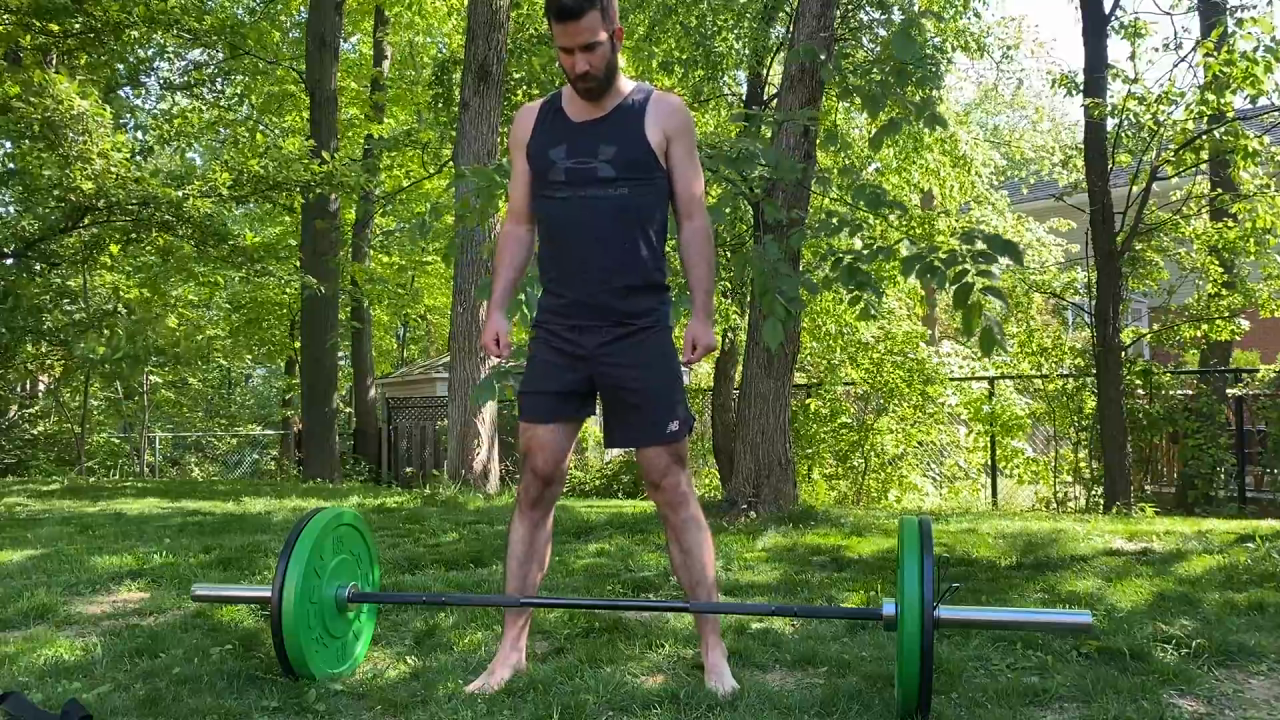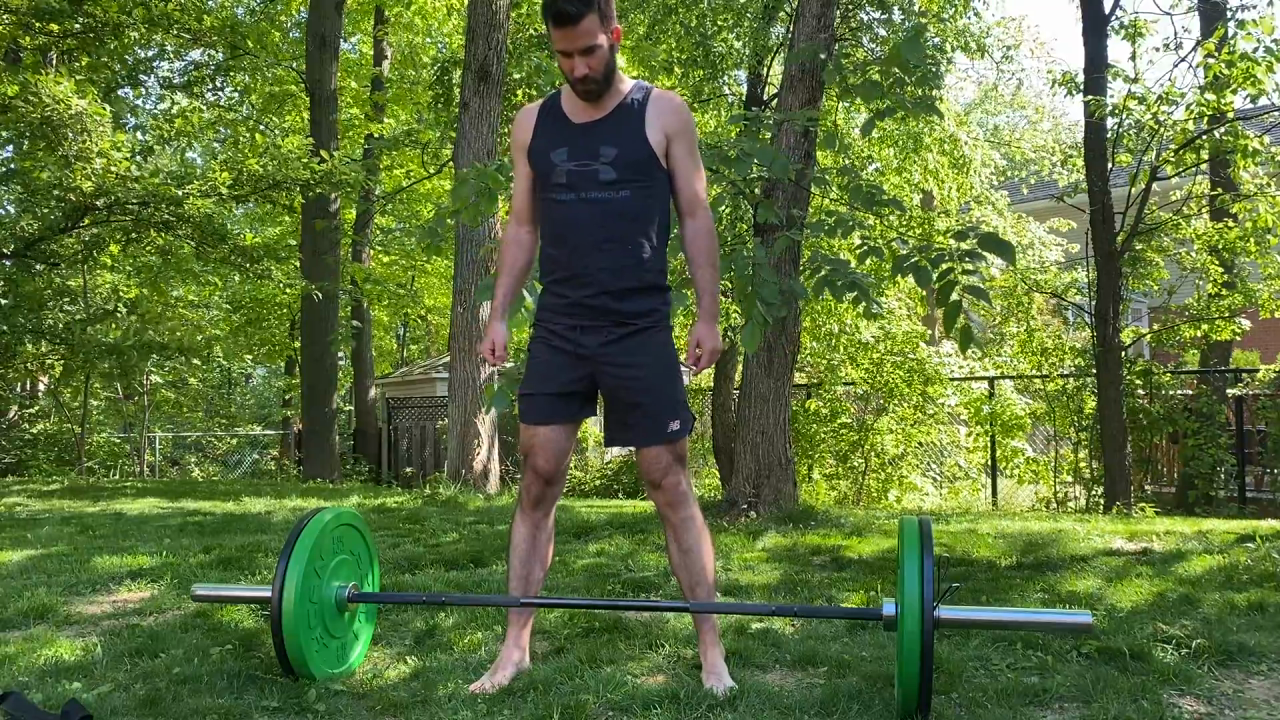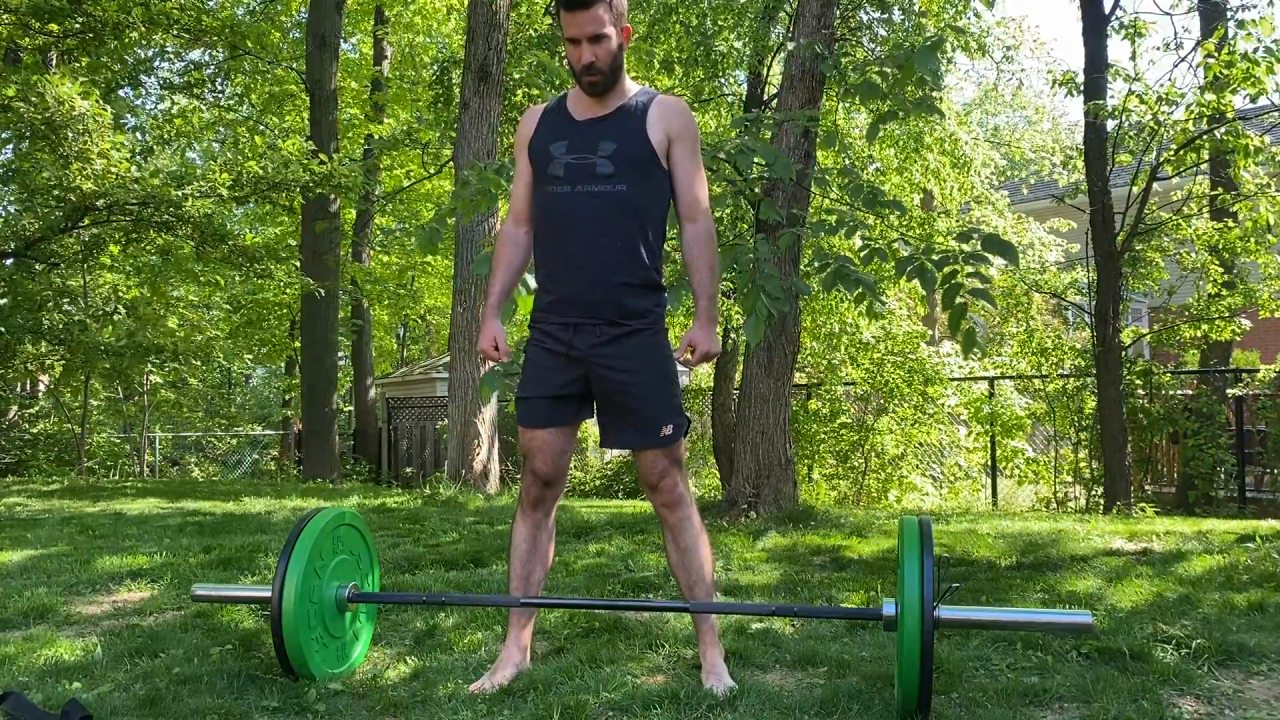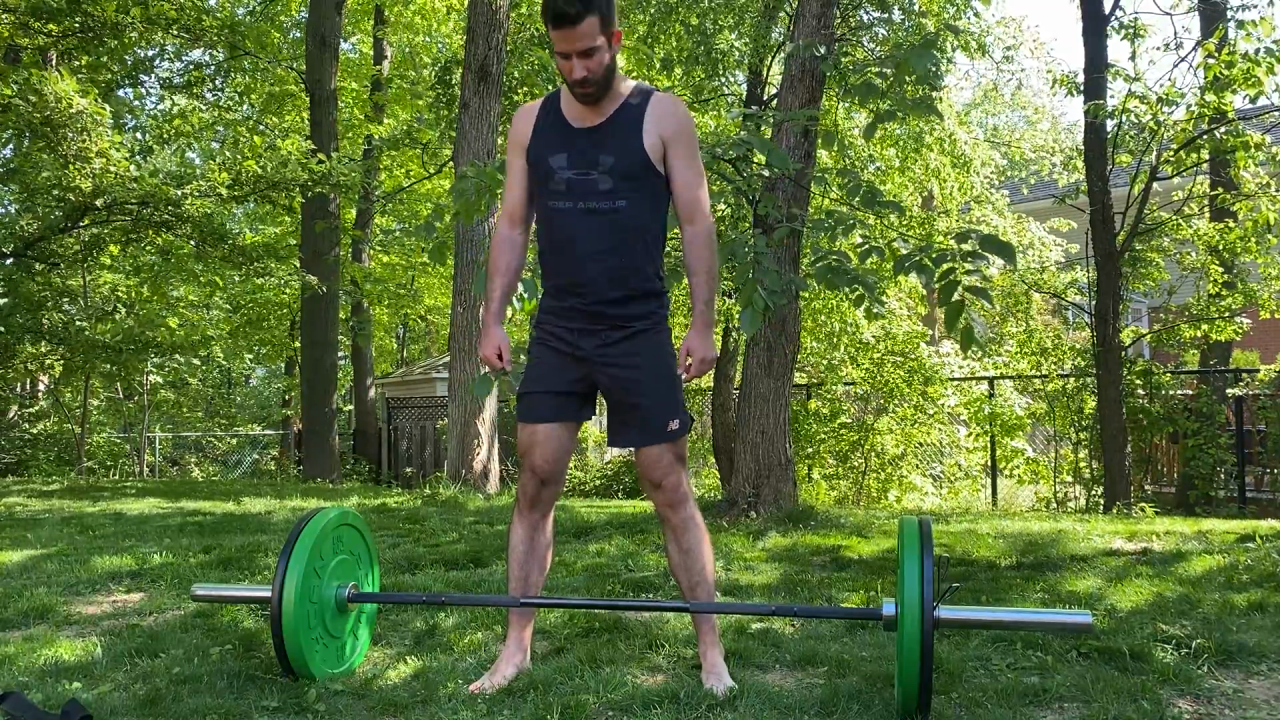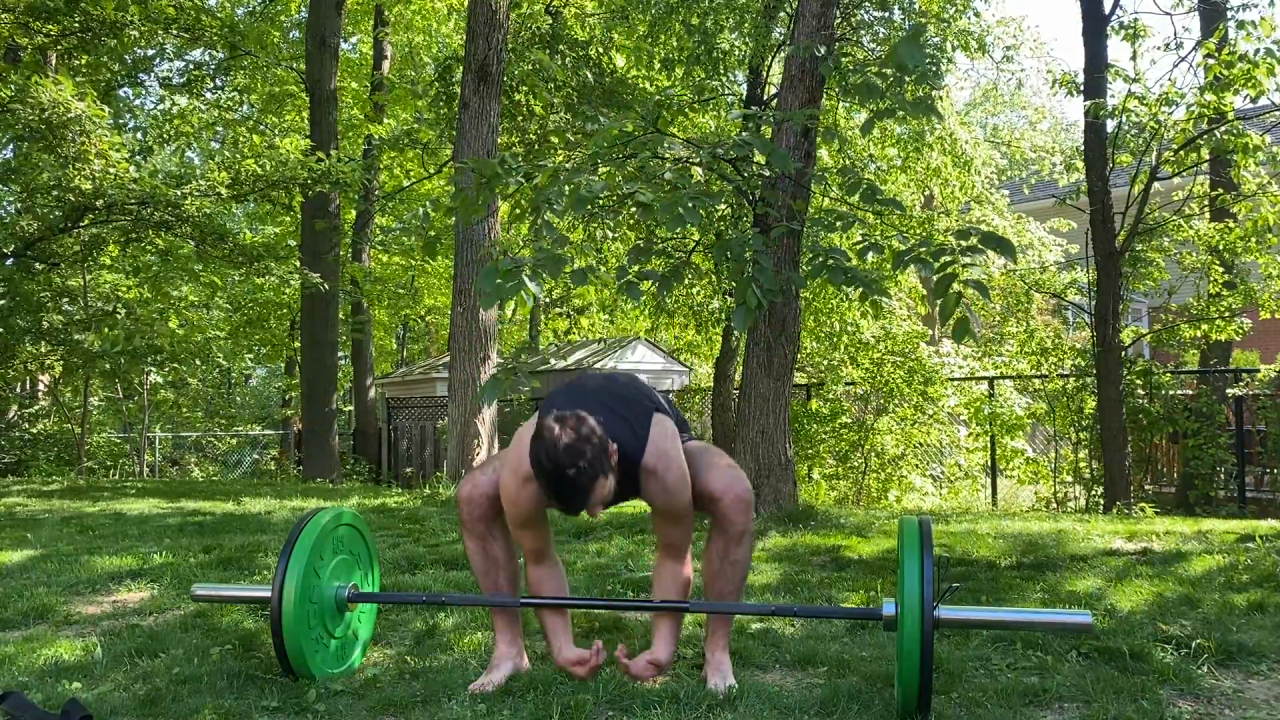
dt=0.7s
person 1, frame 1
left shoulder: (663, 114)
right shoulder: (532, 121)
left elbow: (692, 218)
right elbow: (519, 222)
left wrist: (702, 312)
right wrist: (496, 307)
left hip: (640, 333)
right hip: (556, 333)
left knee: (672, 488)
right knee: (536, 484)
left ankle: (713, 649)
right ankle: (511, 647)
person 1, frame 2
left shoulder: (663, 112)
right shoulder: (532, 122)
left elbow: (696, 216)
right elbow: (522, 225)
left wrist: (708, 315)
right wrist: (498, 314)
left hip: (641, 332)
right hip: (556, 332)
left knee: (671, 487)
right knee: (537, 484)
left ankle: (710, 649)
right ankle: (515, 646)
person 1, frame 3
left shoulder: (666, 115)
right shoulder: (538, 122)
left elbow: (696, 221)
right elbow: (519, 225)
left wrist: (706, 317)
right wrist: (491, 312)
left hip: (635, 335)
right hip: (551, 335)
left knee: (668, 489)
right knee: (537, 488)
left ankle: (710, 649)
right ankle: (516, 646)
person 1, frame 4
left shoulder: (662, 115)
right shoulder: (531, 122)
left elbow: (697, 223)
right elbow: (512, 225)
left wrist: (702, 323)
right wrist: (493, 318)
left hip: (640, 334)
right hip: (556, 336)
left knee: (671, 491)
right knee: (535, 489)
left ankle: (710, 646)
right ankle: (516, 645)
person 1, frame 5
left shoulder: (662, 465)
right shoulder: (520, 474)
left elbow: (674, 556)
right elbow: (540, 562)
left wrist: (661, 650)
right wrist: (562, 647)
left hip: (651, 438)
left knee: (734, 497)
right knee: (474, 498)
left ankle: (717, 652)
right ankle: (509, 648)
